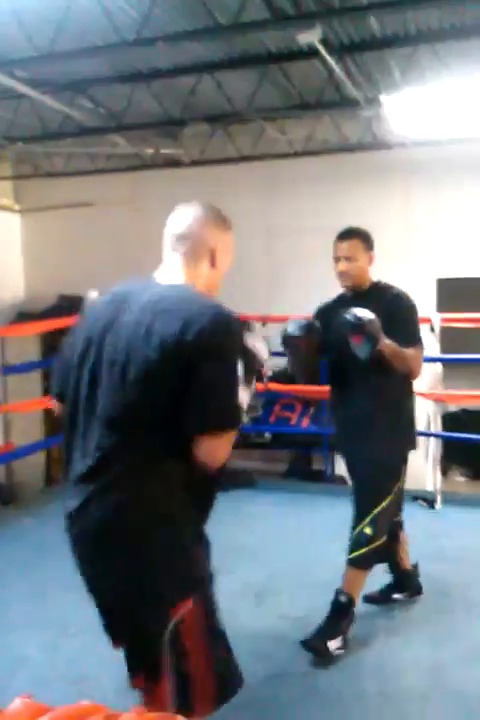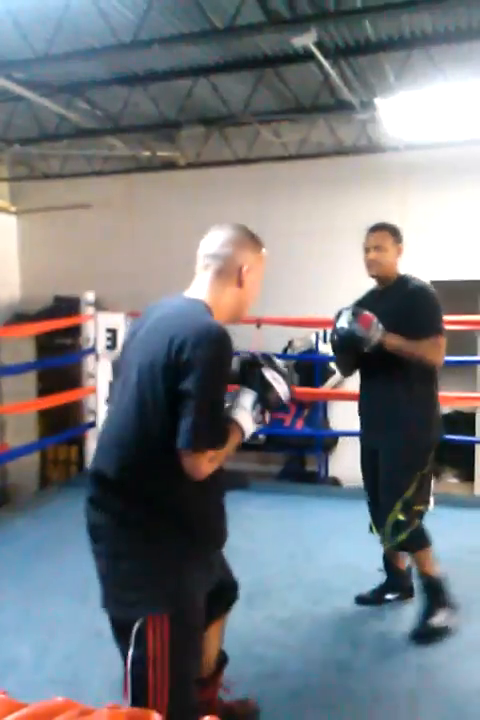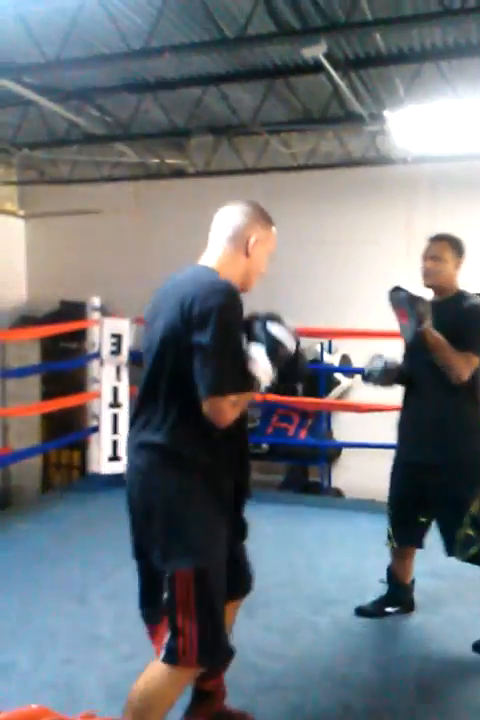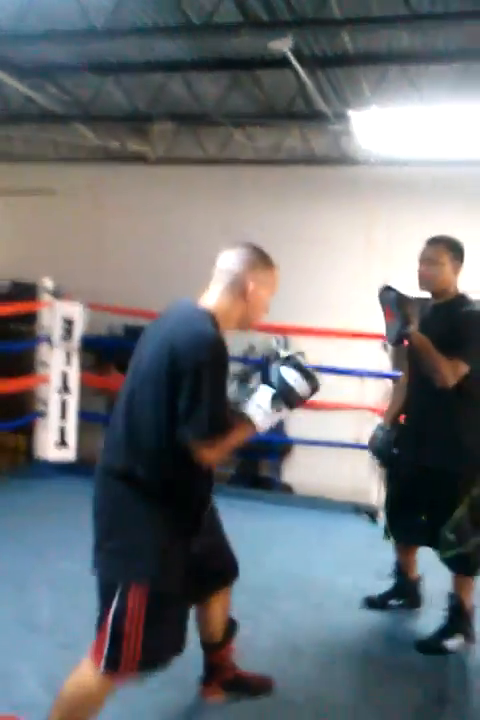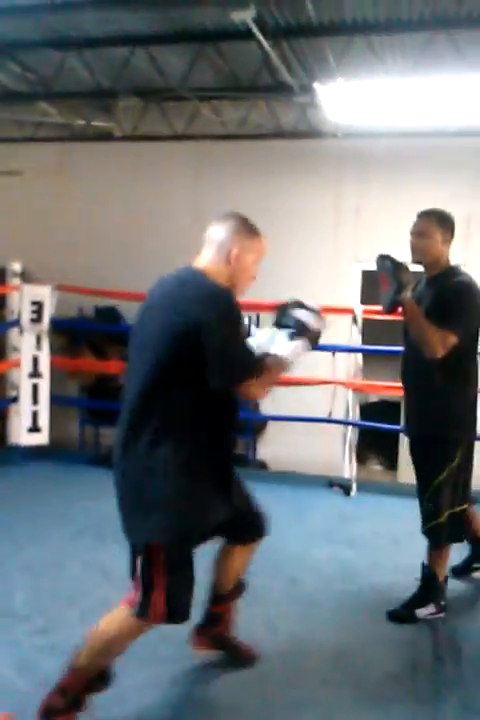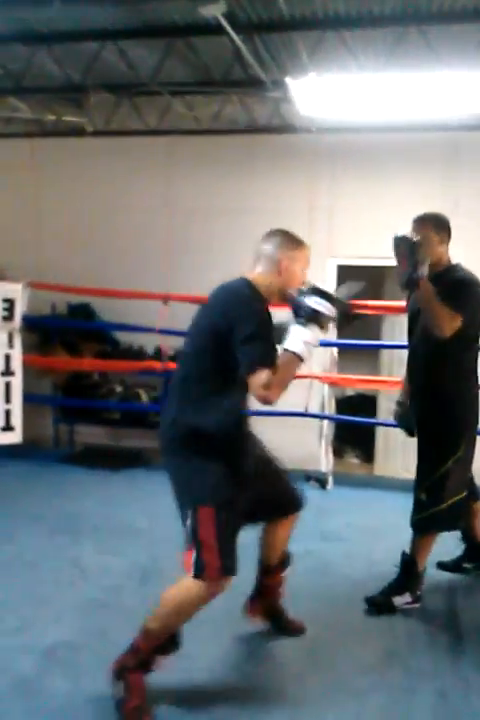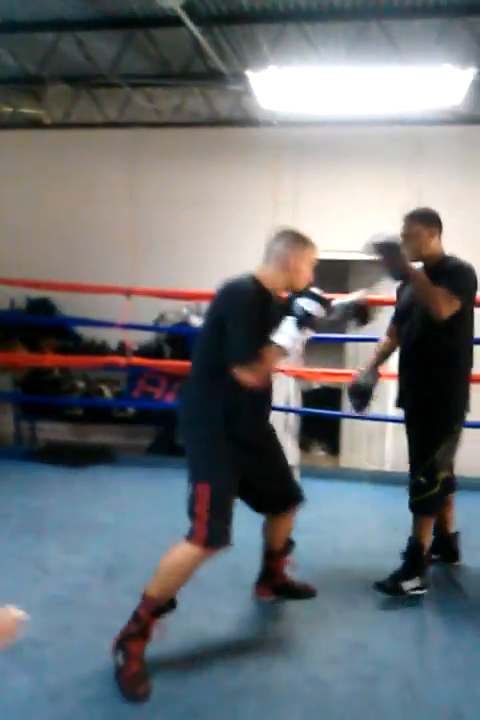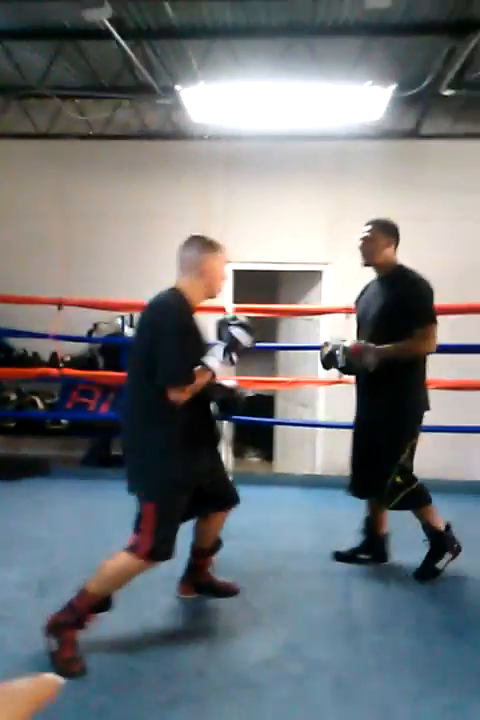
dt=0.3s
person 1, frame 1
left shoulder: (106, 305)
right shoulder: (211, 323)
left elbow: (61, 401)
right elbow: (210, 451)
right wrist: (232, 396)
left hip: (89, 511)
right hip: (147, 520)
person 1, frame 2
left shoulder: (161, 315)
right shoulder: (206, 335)
right elbow: (198, 460)
right wrist: (245, 413)
left hip: (159, 512)
right hip: (145, 526)
left knee: (214, 596)
person 1, frame 3
left shoulder: (178, 286)
right shoulder: (218, 295)
right elbow: (221, 408)
left wrist: (247, 358)
right wrist: (261, 367)
left hip: (174, 471)
right hip: (181, 481)
left knee: (227, 586)
right knee: (185, 648)
person 1, frame 4
left shoulder: (182, 322)
right shoulder: (201, 341)
right elbow: (206, 448)
left wrist: (257, 400)
right wrist: (261, 411)
left hip: (174, 492)
right hip: (139, 503)
left knee: (217, 576)
right knee: (123, 654)
left ankle: (220, 674)
person 1, frame 5
left shoulder: (176, 288)
right shoulder: (212, 299)
right elbow: (249, 387)
left wrist: (261, 347)
right wrist: (290, 345)
left hip: (192, 454)
right hip: (161, 463)
left knee: (245, 528)
right knee: (153, 604)
left ankle: (215, 628)
person 1, frame 6
left shoulder: (245, 299)
right shoulder: (241, 304)
right elbow: (266, 387)
right wrist: (306, 334)
left hip: (227, 435)
right hip: (200, 448)
left knee: (283, 505)
right knee: (212, 573)
left ankle: (265, 601)
right ankle: (131, 665)
person 1, frame 7
left shoulder: (270, 300)
right shoulder: (239, 298)
right elbow: (249, 374)
right wrist: (293, 327)
left hip: (250, 425)
right hip: (214, 431)
left knee: (285, 501)
right knee: (204, 539)
left ankle: (271, 578)
right ankle: (133, 638)
person 1, frame 8
left shoulder: (176, 308)
right shoulder: (170, 313)
right elbow: (177, 390)
left wrist: (214, 370)
right wrist: (221, 355)
left hip: (186, 438)
right hip: (159, 444)
left knee: (219, 502)
right knee: (147, 549)
left ankle: (197, 576)
right ankle: (64, 624)
person 2, frame 1
left shoulder: (397, 302)
right shoulder: (330, 310)
left elbow: (414, 367)
left wrist: (382, 343)
left hip: (388, 430)
right hip: (352, 428)
left knee: (369, 518)
right knee: (382, 509)
left ankle: (340, 617)
right ankle: (406, 578)
person 2, frame 2
left shoulder: (419, 295)
right shoulder: (362, 305)
left elbow: (435, 354)
right elbow: (349, 367)
left wrist: (384, 338)
right wrist: (344, 345)
left hip: (412, 424)
right hip: (375, 423)
left knee: (401, 512)
right knee: (381, 506)
left ankle: (438, 597)
right ankle: (397, 578)
person 2, frame 3
right shoulder: (417, 310)
left wrist: (428, 330)
right wrist: (386, 371)
right hip: (416, 436)
right knee: (403, 516)
right ankle: (400, 592)
person 2, frame 4
right shoulder: (425, 313)
left wrist: (414, 333)
right wrist: (389, 422)
right hip: (417, 439)
right knee: (403, 513)
right ankle: (406, 585)
person 2, frame 5
right shoulder: (421, 284)
left elbow: (436, 348)
left wrist: (406, 301)
right hip: (425, 410)
left knee: (441, 499)
left ankle: (433, 591)
person 2, frame 6
right shoulder: (425, 284)
left elbow: (443, 328)
left wrist: (420, 278)
right wrist: (407, 395)
right hip: (430, 402)
left knee: (434, 488)
left ankle: (409, 582)
person 2, frame 7
right shoulder: (411, 282)
left elbow: (441, 309)
right elbow: (395, 333)
left wrist: (407, 269)
right wrist: (369, 371)
left hip: (445, 393)
right hip: (418, 390)
left knee: (427, 473)
right knee: (436, 468)
left ankle: (416, 567)
right ankle: (446, 542)
person 2, frame 8
left shoulder: (412, 285)
right shoulder: (368, 291)
left elbow: (427, 341)
left wrist: (378, 354)
right wrist: (346, 353)
left hip: (401, 398)
right hip: (371, 396)
left knee: (393, 474)
right knee: (368, 472)
left ankle: (443, 539)
right ankle: (375, 543)
